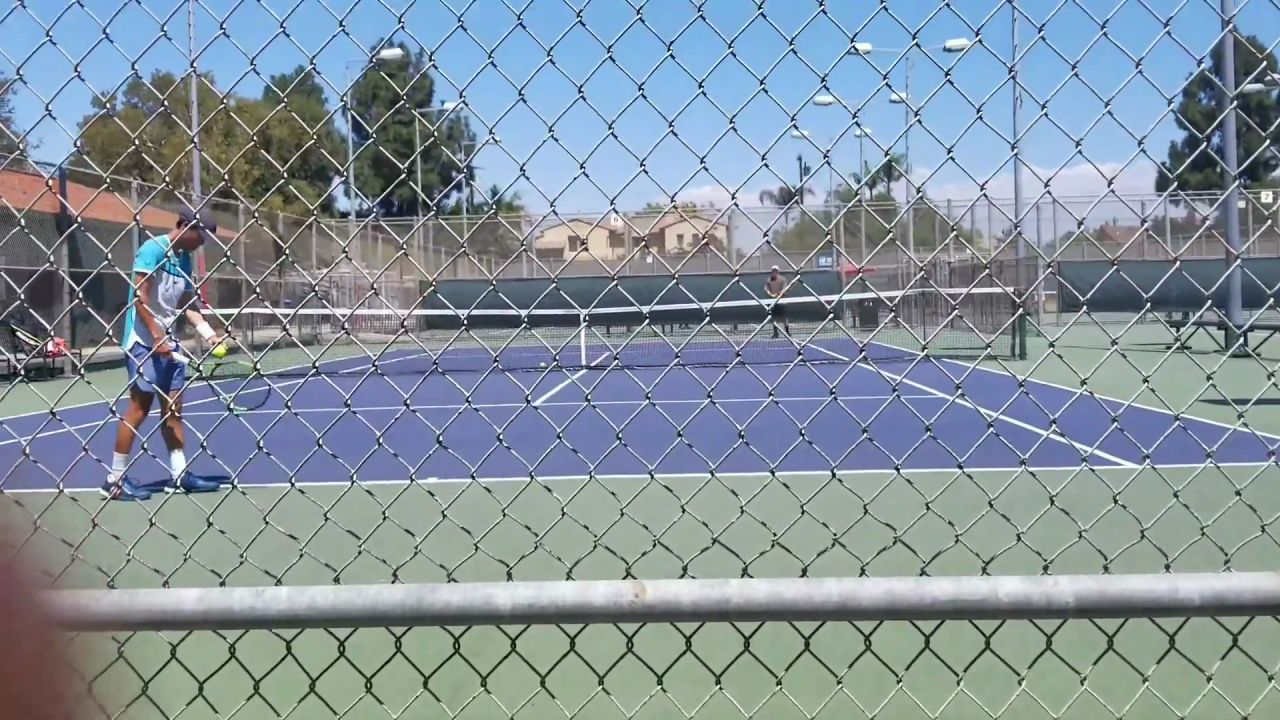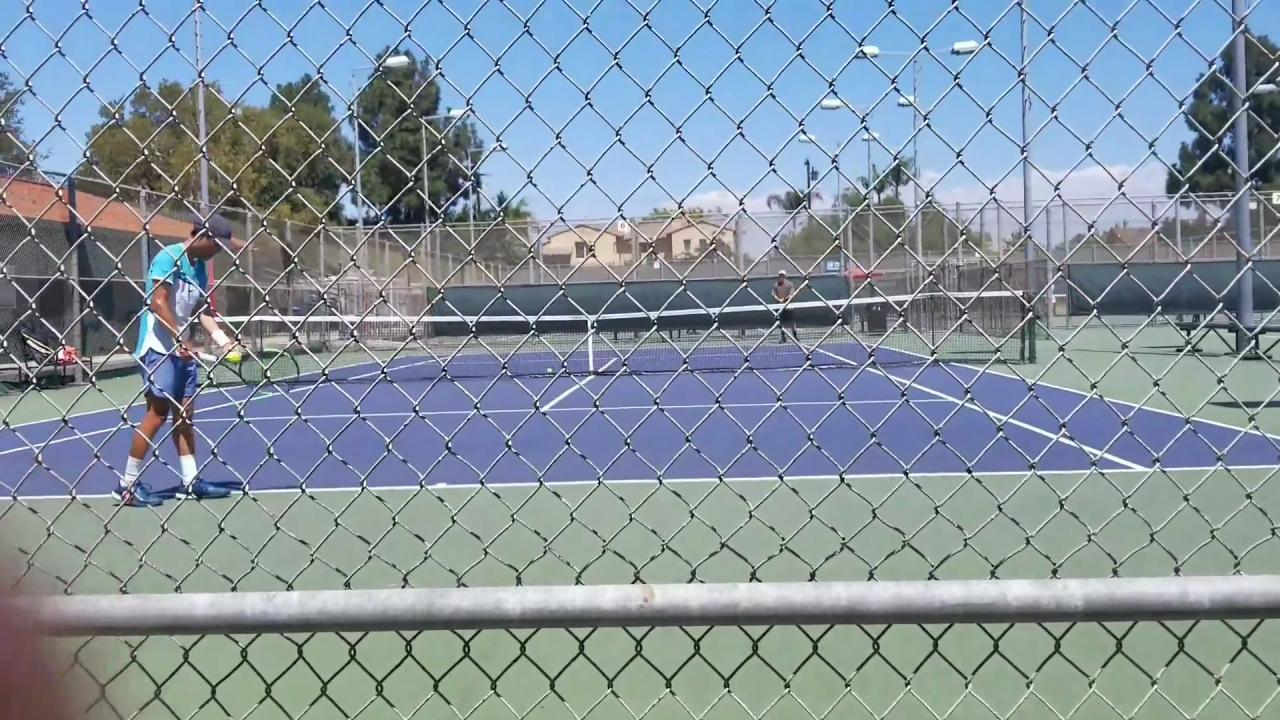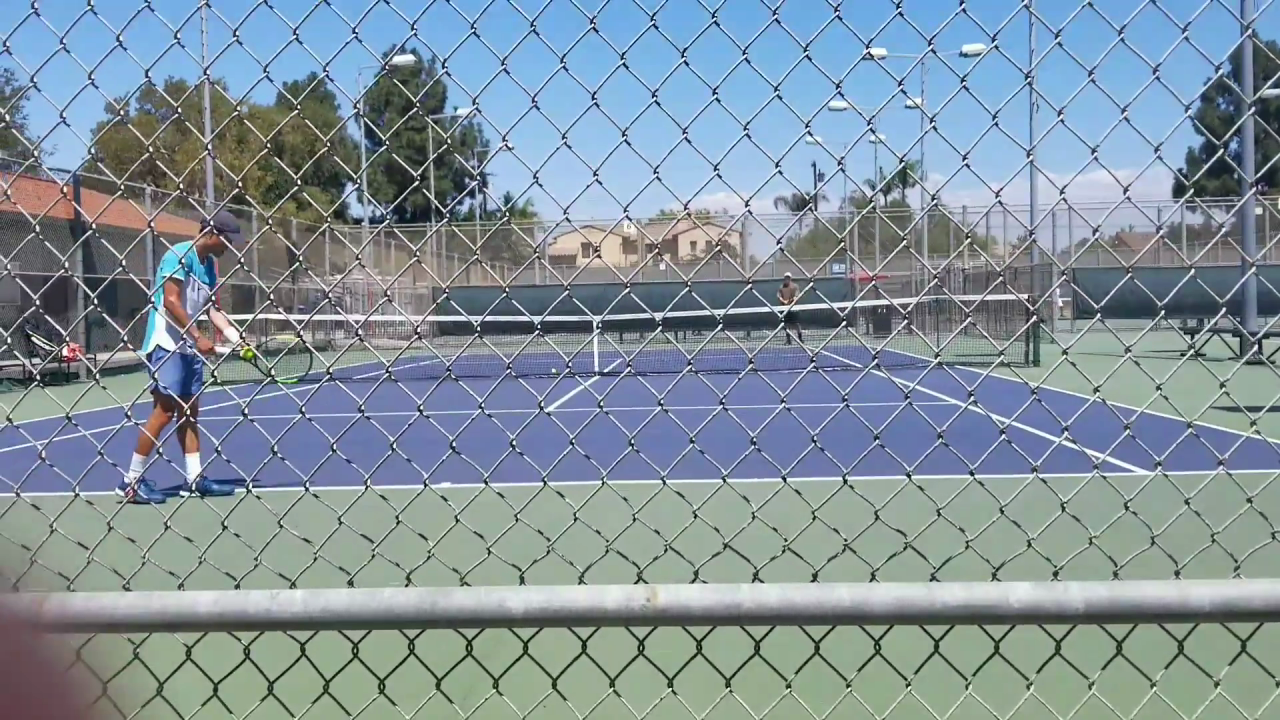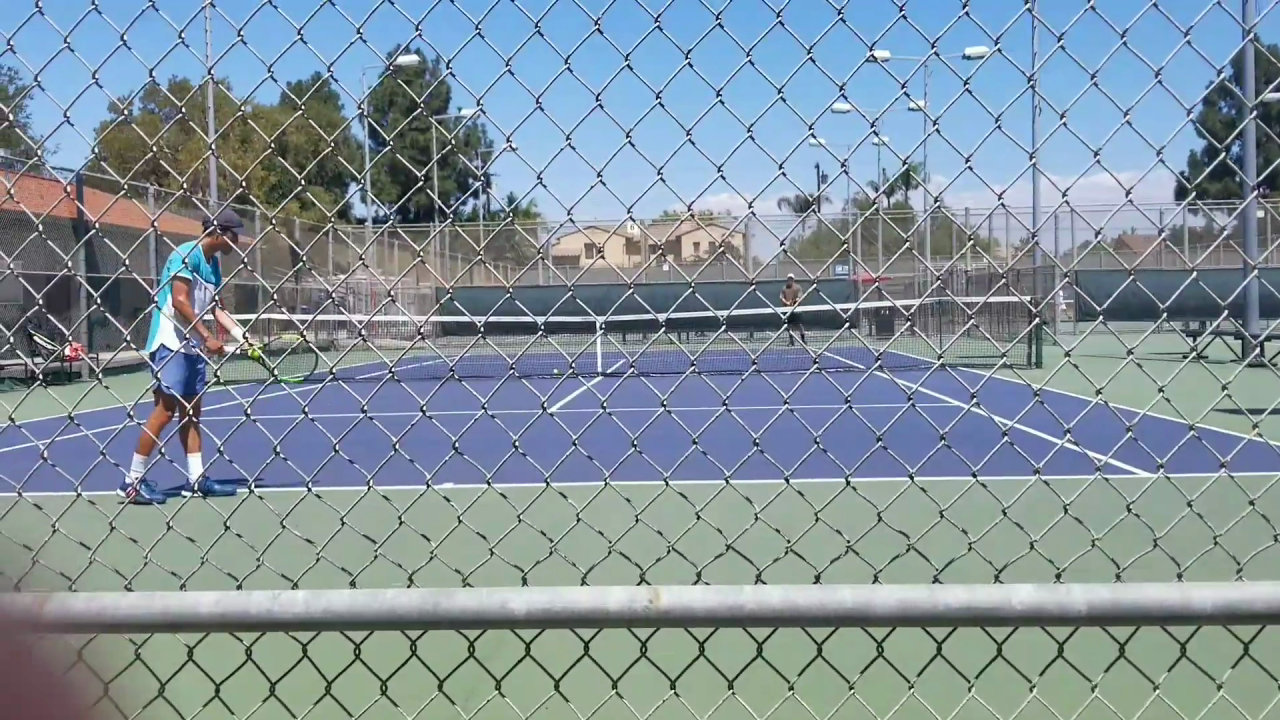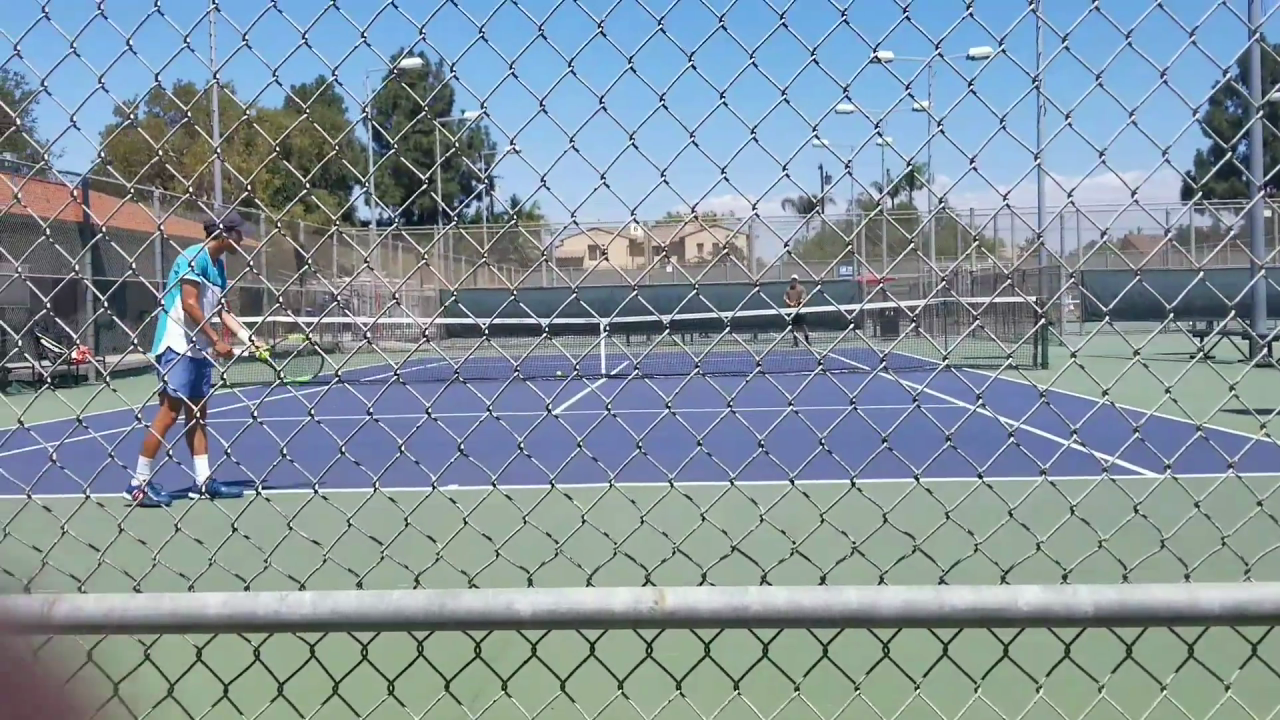
dt=0.1s
person 1, frame 1
left shoulder: (185, 258)
right shoulder: (153, 248)
left elbow: (188, 303)
right elbow: (140, 296)
left wrist: (209, 333)
right wrist: (157, 337)
left hip: (168, 342)
right hip: (145, 341)
left knee: (173, 408)
right knee: (139, 407)
left ankle: (179, 475)
right ankle: (115, 480)
person 1, frame 2
left shoulder: (200, 267)
right shoulder: (169, 257)
left elbow: (202, 311)
right elbow: (158, 304)
left wrist: (224, 341)
right wrist: (181, 341)
left hip: (183, 349)
right hip: (160, 347)
left knee: (184, 415)
right knee: (157, 413)
left ankle: (190, 481)
right ankle: (128, 484)
person 1, frame 3
left shoulder: (209, 264)
right shoulder: (179, 254)
left elbow: (211, 309)
right elbow: (171, 301)
left wrist: (236, 337)
right wrist: (198, 337)
left hip: (190, 347)
right hip: (166, 345)
left knee: (189, 413)
right knee: (164, 411)
left ankle: (194, 479)
right ankle: (131, 480)
person 1, frame 4
left shoulder: (214, 264)
right shoulder: (186, 254)
left elbow: (216, 308)
right elbow: (180, 301)
left wrist: (242, 337)
right wrist: (207, 337)
left hip: (194, 347)
right hip: (170, 344)
left knee: (192, 412)
right knee: (165, 410)
left ankle: (196, 479)
right ankle: (133, 480)
person 1, frame 5
left shoulder: (219, 266)
right shoulder: (194, 256)
left elbow: (222, 311)
right elbow: (190, 304)
left wrist: (249, 338)
right wrist: (216, 341)
left hip: (198, 350)
right hip: (176, 347)
left knee: (197, 414)
right knee: (169, 413)
left ankle: (203, 481)
right ankle: (139, 483)
